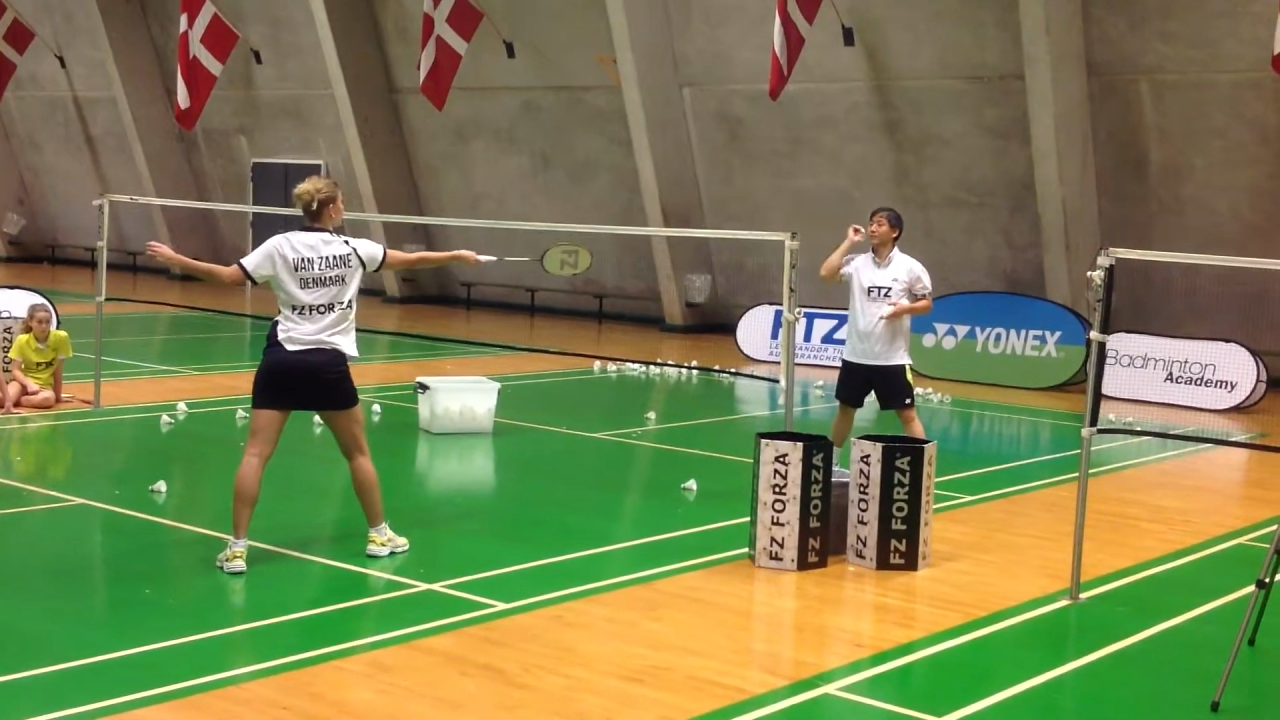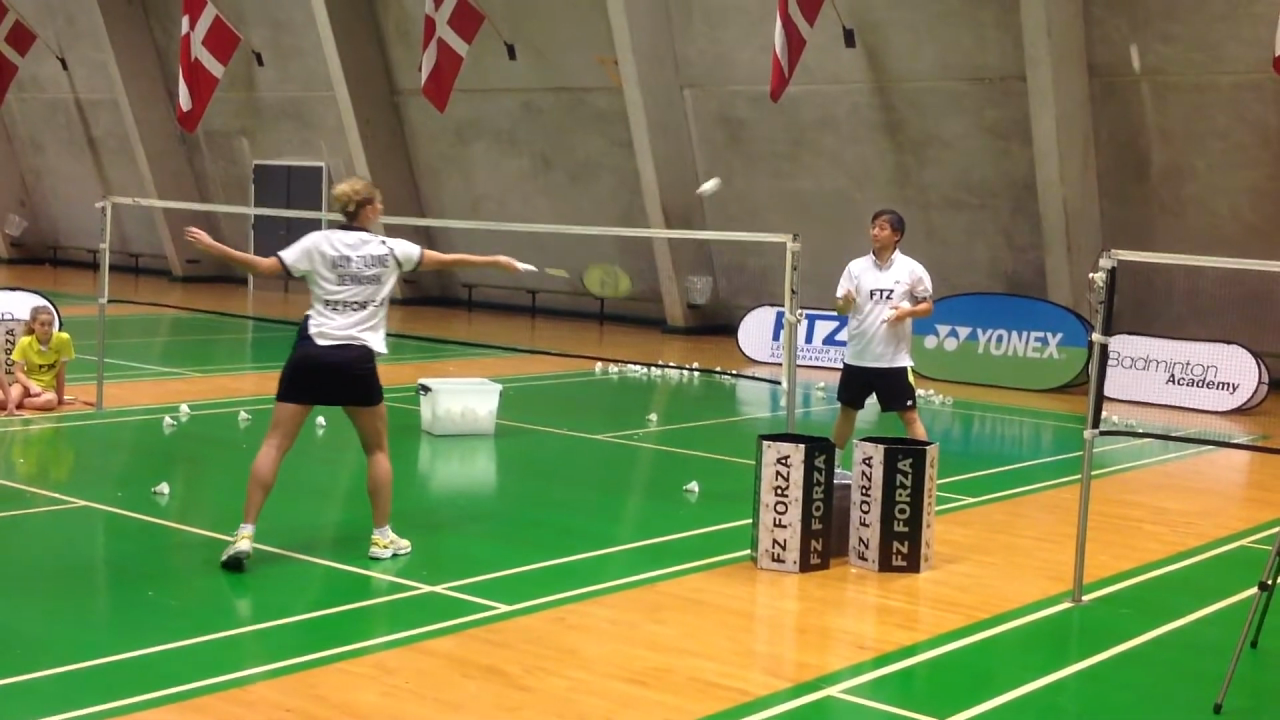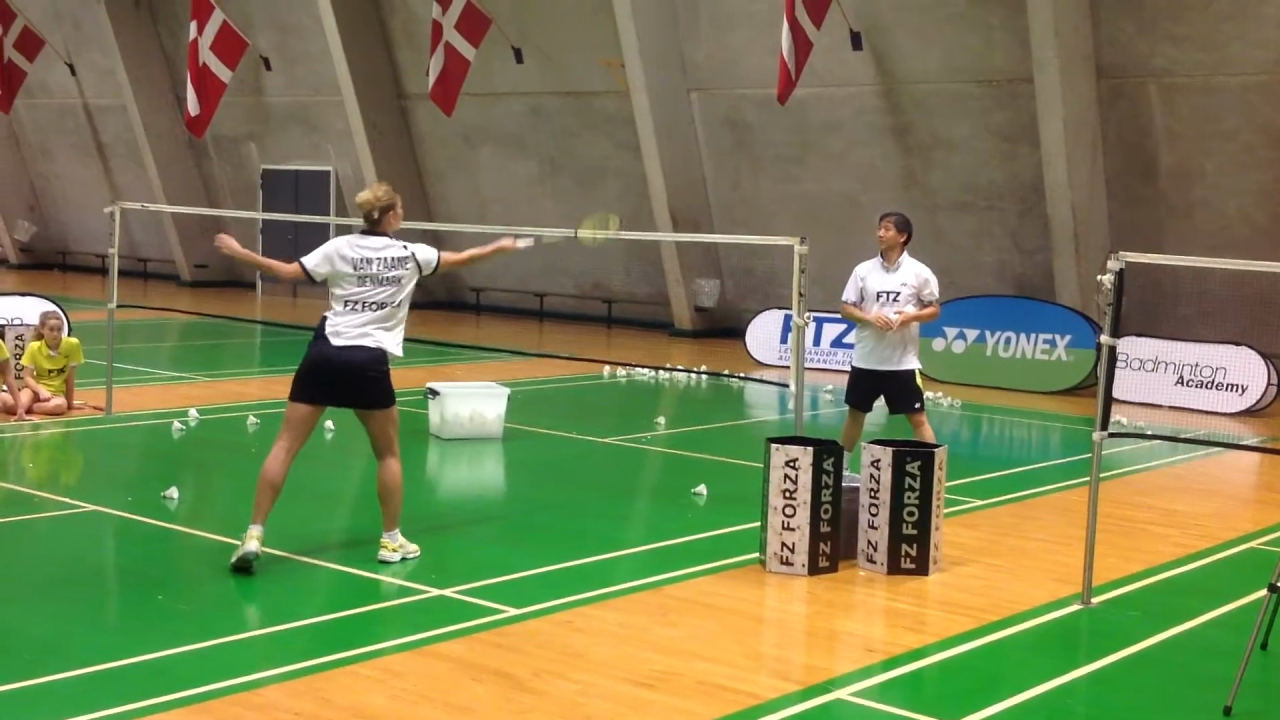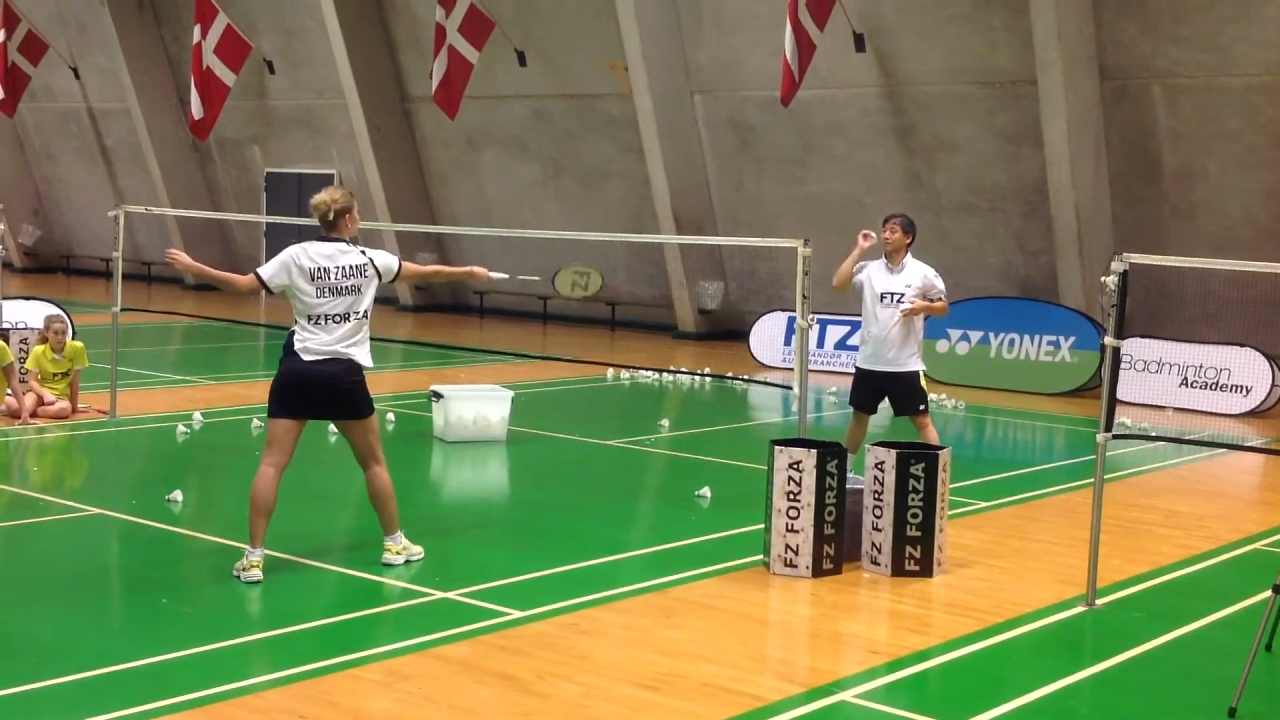
dt=0.5s
person 1, frame 1
left shoulder: (280, 246)
right shoulder: (354, 249)
left elbow: (228, 276)
right elbow: (411, 260)
left wrist: (176, 260)
right wrist: (456, 255)
left hip: (281, 361)
right hip: (328, 364)
left knee: (256, 454)
right knee: (358, 452)
left ankle: (237, 548)
right ankle: (379, 534)
person 1, frame 2
left shoulder: (318, 243)
right shoulder: (389, 249)
left elbow: (265, 268)
right elbow: (446, 260)
left wrist: (214, 247)
right wrist: (496, 261)
left hip: (309, 355)
right hip: (355, 361)
left knee: (275, 445)
right knee: (377, 450)
left ankle: (244, 535)
right ankle: (382, 537)
person 1, frame 3
left shoulder: (340, 247)
right shoulder: (410, 255)
left elbow: (288, 273)
right elbow: (461, 259)
left wrist: (241, 253)
right wrist: (500, 246)
left hip: (323, 356)
right hip: (368, 363)
left knee: (285, 447)
right knee: (388, 454)
left ankle: (253, 536)
right ankle: (391, 540)
person 1, frame 4
left shoulder: (296, 256)
right shoulder: (370, 260)
left elbow: (243, 285)
right elbow: (426, 272)
left wrist: (192, 266)
right wrist: (469, 271)
left hip: (297, 371)
right hip: (344, 374)
left knee: (272, 463)
right knee: (374, 462)
left ankle: (253, 557)
right ankle: (394, 543)
person 2, frame 1
left shoulder: (910, 267)
right shoulder: (856, 262)
left elbow: (927, 303)
right elbow: (825, 274)
left wrist: (906, 308)
right wrist: (848, 242)
left hip: (893, 357)
right hip: (856, 355)
left knee: (907, 414)
right knee: (845, 409)
person 2, frame 2
left shoulder: (912, 269)
right shoulder: (856, 267)
left elbow: (927, 306)
right elbow: (839, 306)
left wrist: (907, 311)
right wrist: (846, 303)
left hip: (895, 359)
right hip: (857, 357)
left knee: (909, 416)
right knee: (847, 411)
person 2, frame 3
left shoulder: (919, 272)
right shoulder: (863, 270)
left elbow: (934, 310)
right elbow: (846, 308)
left wrist: (910, 316)
right wrist: (870, 317)
left hip: (902, 362)
right hip: (865, 360)
left knee: (918, 418)
right knee: (855, 414)
right ankle: (841, 467)
person 2, frame 4
left shoulder: (924, 273)
right shoulder: (868, 269)
left elbow: (943, 307)
right elbow: (838, 284)
left wrist: (923, 306)
right wrist: (859, 250)
left hip: (906, 364)
right hip: (869, 362)
left knee: (922, 420)
right knee: (859, 416)
